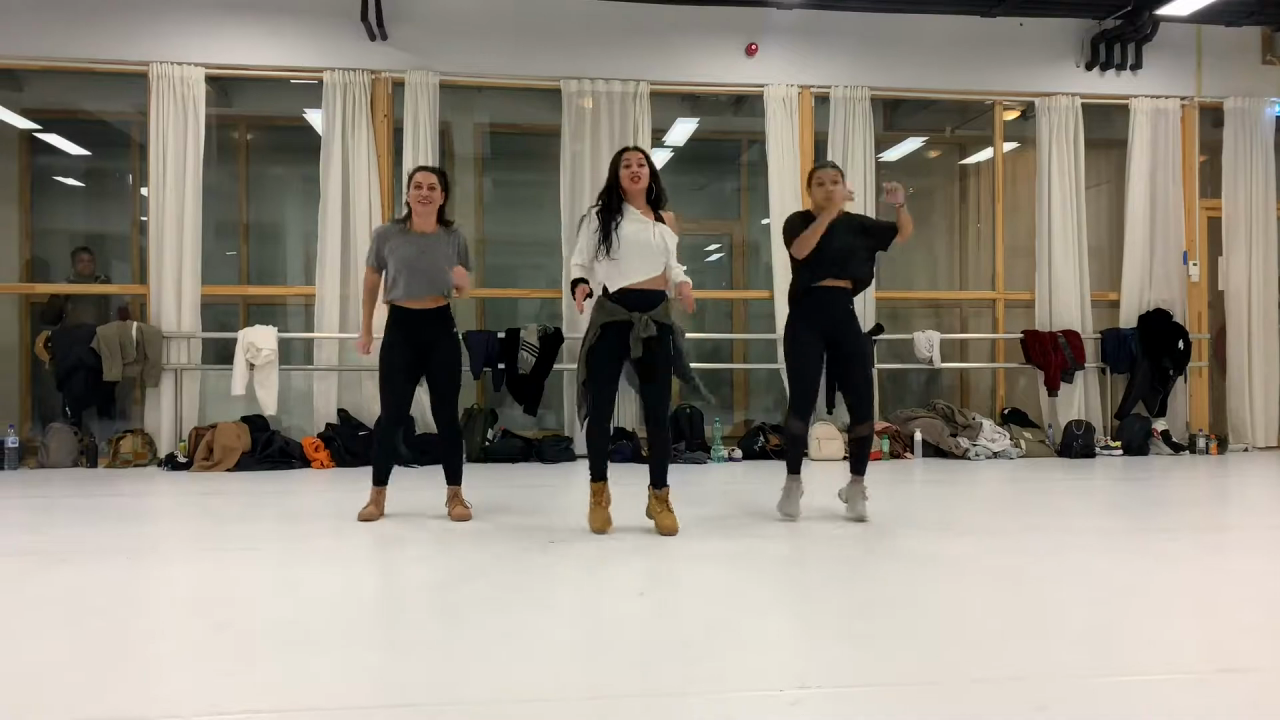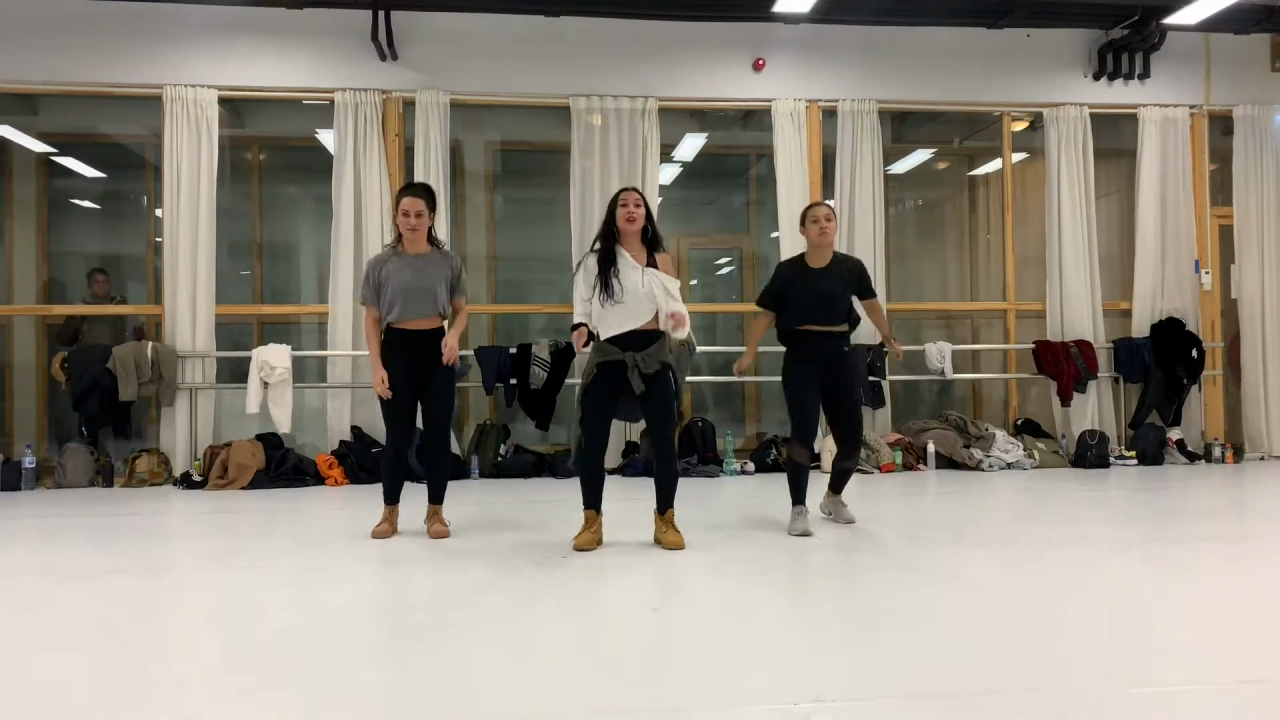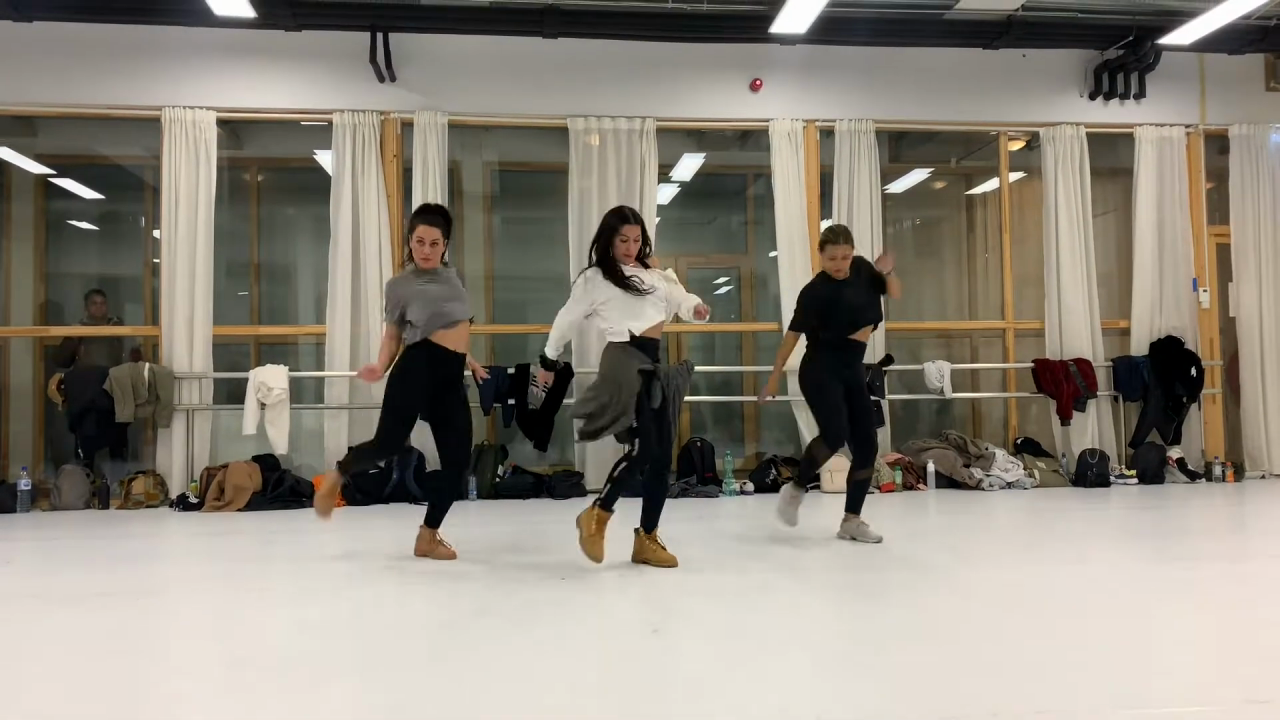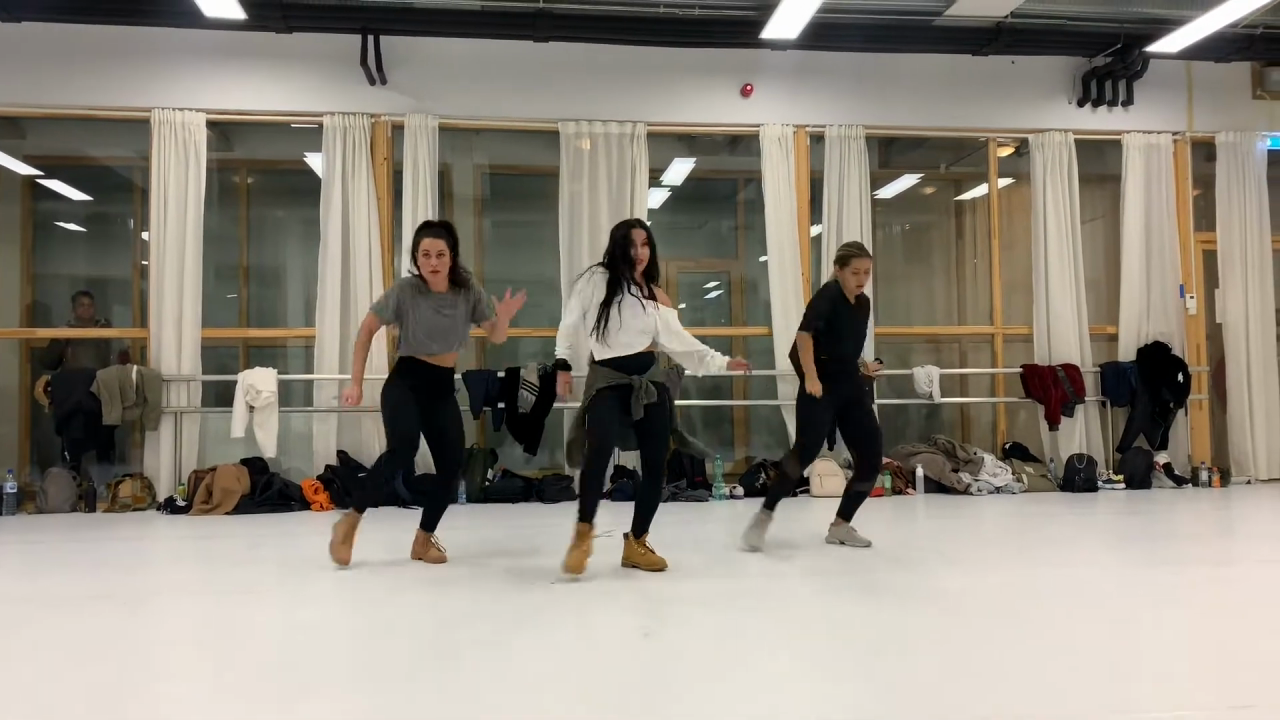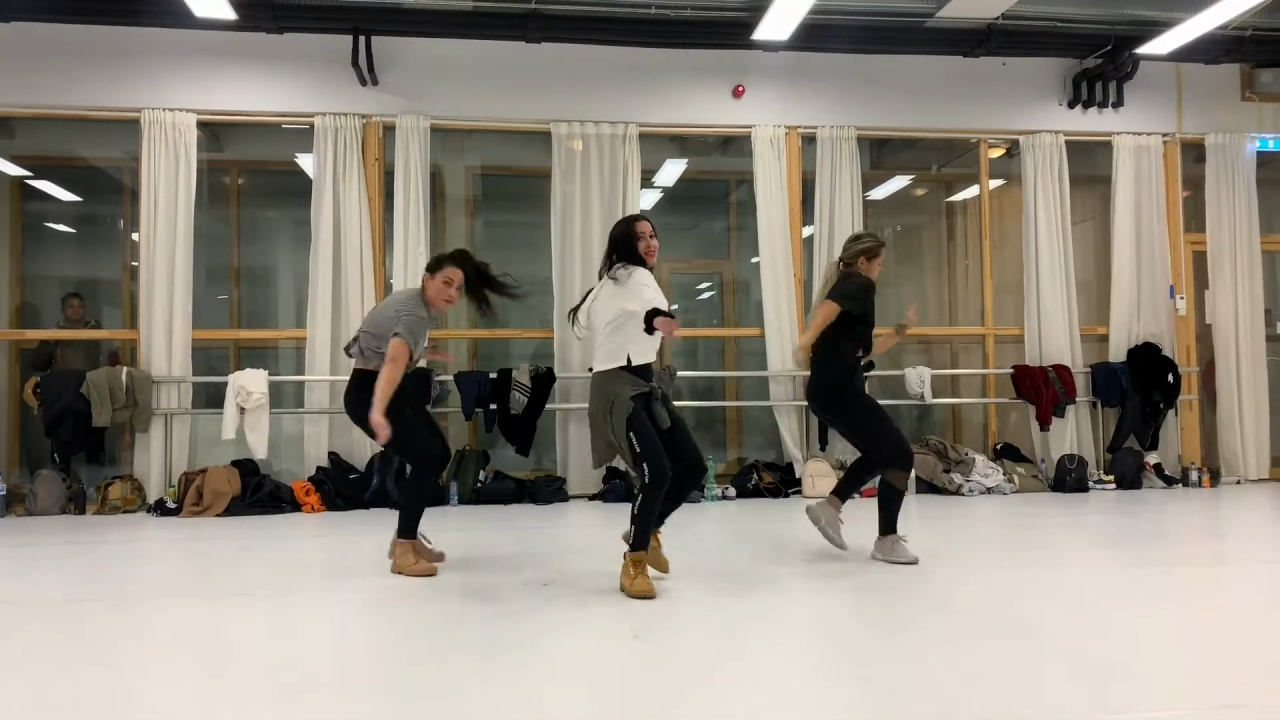
dt=0.7s
person 1, frame 1
left shoulder: (665, 220)
right shoulder: (600, 217)
right elbow: (580, 261)
left wrist: (682, 282)
right wrist: (579, 283)
left hip: (655, 317)
right hip: (611, 315)
left knee: (657, 409)
right knee: (601, 407)
left ankle: (658, 497)
right ankle: (599, 493)
person 1, frame 2
left shoulder: (661, 261)
right shoulder: (595, 260)
left elbow: (674, 314)
right elbow: (582, 305)
left wrist: (678, 317)
right wrist: (581, 328)
left hip: (652, 354)
right hip: (608, 354)
left knee: (664, 440)
right knee: (592, 441)
left ankle: (665, 520)
right ankle: (592, 521)
person 1, frame 3
left shoulder: (653, 270)
right shoulder: (596, 277)
left elbow: (680, 301)
right elbow: (567, 319)
left wrist: (696, 308)
right wrist: (548, 361)
left hip: (652, 364)
right hip: (624, 360)
left knee: (661, 454)
right knee: (647, 443)
left ankle: (647, 537)
right ankle: (596, 516)
person 1, frame 4
left shoulder: (657, 296)
right shoulder: (596, 280)
left elbow: (678, 341)
right elbow: (571, 323)
left wrist: (721, 362)
right wrist: (563, 365)
left hip: (650, 381)
right hip: (607, 379)
left knee: (656, 466)
right knee: (599, 450)
left ankle: (636, 543)
right ankle: (583, 534)
person 1, frame 5
left shoulder: (622, 280)
right shoulder: (634, 275)
left elbow: (582, 318)
right elbow: (646, 301)
right wrist: (662, 317)
left hip: (646, 385)
right hip: (617, 387)
left knee: (692, 467)
right knee: (658, 471)
left ankle: (647, 530)
right ankle: (635, 563)
person 2, frame 1
left shoulder: (454, 238)
right shoulder: (387, 234)
left elbow: (462, 289)
right elbow: (372, 280)
left wrist: (463, 280)
right wrist: (366, 329)
left hip: (440, 328)
right hip: (400, 328)
left knee: (446, 414)
right knee: (392, 414)
left ankle: (455, 495)
right ankle: (377, 495)
person 2, frame 2
left shoulder: (448, 261)
right shoulder: (380, 263)
left elbow: (460, 310)
right elbow: (372, 321)
left wrist: (455, 335)
right wrist: (376, 367)
left hip: (436, 352)
right hip: (397, 350)
left knee: (437, 434)
right knee: (398, 436)
left ankle: (435, 512)
right ankle: (390, 513)
person 2, frame 3
left shoulder: (451, 274)
right shoulder: (400, 284)
right elbow: (393, 337)
left wrist: (467, 357)
right wrist: (379, 370)
left hip: (452, 373)
right hip: (419, 363)
left knee: (458, 459)
right knee: (388, 445)
left ankle: (429, 535)
right ankle: (337, 477)
person 2, frame 4
left shoulder: (468, 291)
right shoulder: (405, 291)
left elbow: (497, 337)
right elbow: (367, 330)
left wrist: (503, 318)
right wrist: (356, 382)
left hip: (443, 385)
right hip: (405, 379)
left knee: (451, 464)
right knee: (403, 447)
left ankle: (424, 538)
right ankle: (350, 521)
person 2, frame 5
left shoulder: (413, 297)
right shoulder: (413, 313)
right elbow: (395, 360)
right wrist: (377, 412)
left hip: (388, 391)
right hip: (366, 392)
left knee: (439, 454)
right knee: (428, 456)
left ankle: (408, 537)
right ankle: (403, 547)
person 3, frame 1
left shoulder: (857, 224)
right shoulder: (799, 221)
left elbow: (905, 232)
right elbow: (800, 251)
left wrist: (899, 204)
right wrist: (828, 214)
left hip: (844, 315)
right hip: (806, 315)
left knee: (862, 403)
right knee: (802, 401)
left ankle: (855, 485)
right ankle: (793, 483)
person 3, frame 2
left shoulder: (850, 267)
right shoulder: (788, 270)
left elbow: (870, 302)
right elbow: (767, 313)
left wrist: (888, 339)
right wrist: (750, 353)
left hip: (840, 353)
right hip: (801, 355)
left knee: (851, 438)
right knee: (804, 430)
left ankle: (833, 497)
right ankle: (799, 509)
person 3, frame 3
left shoulder: (861, 268)
right shoulder: (817, 289)
left elbow: (892, 294)
right elbow: (794, 332)
left wrist: (886, 273)
right wrist: (777, 373)
left hip: (853, 366)
right hip: (822, 365)
left knee: (867, 445)
right knee: (834, 435)
left ankle: (852, 518)
right ankle: (796, 489)
person 3, frame 4
left shoulder: (863, 304)
right shoulder: (831, 295)
right elbow: (805, 334)
left wrist: (862, 365)
right wrist: (811, 376)
left hip: (851, 384)
right hip: (821, 385)
left knee: (872, 460)
right knee: (807, 449)
left ankle: (840, 525)
right ankle: (764, 517)
person 3, frame 5
left shoulder: (847, 288)
right shoulder: (861, 285)
right elbow: (830, 304)
left wrist: (900, 330)
right wrist: (809, 338)
left hip: (827, 388)
right hip: (840, 387)
left knee: (878, 453)
right knee: (900, 455)
left ankle: (828, 507)
right ankle: (888, 540)
